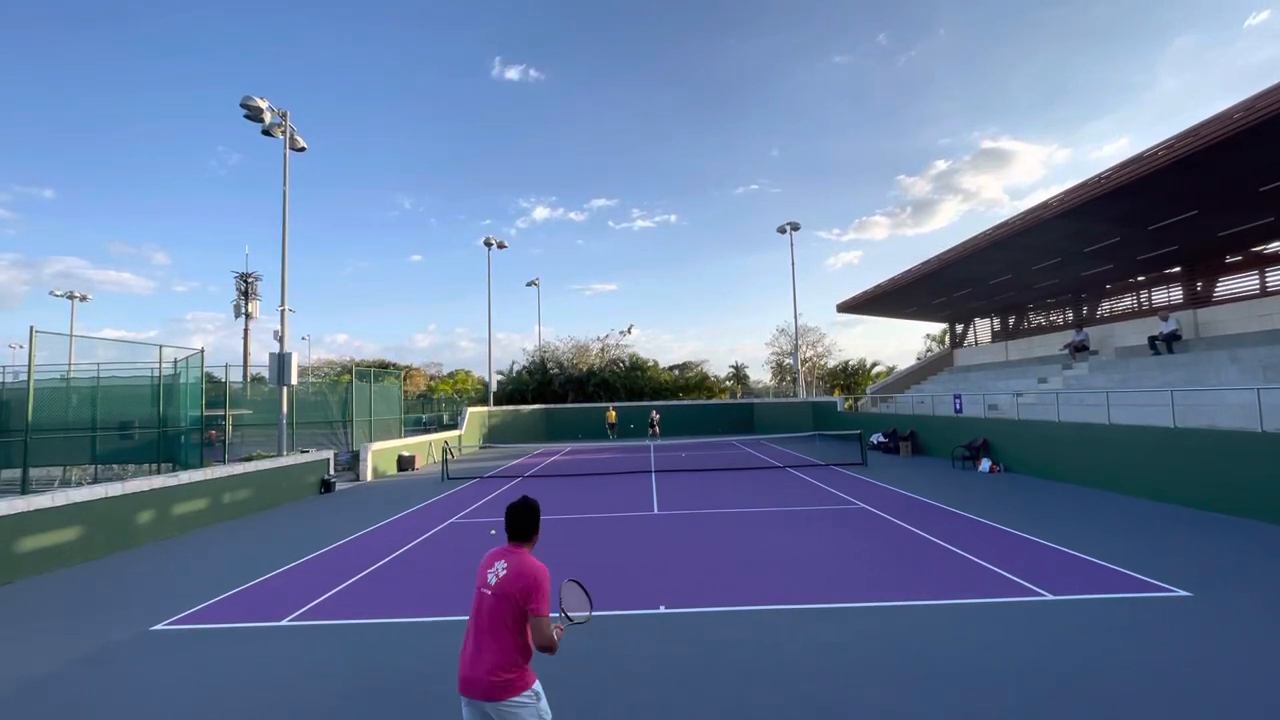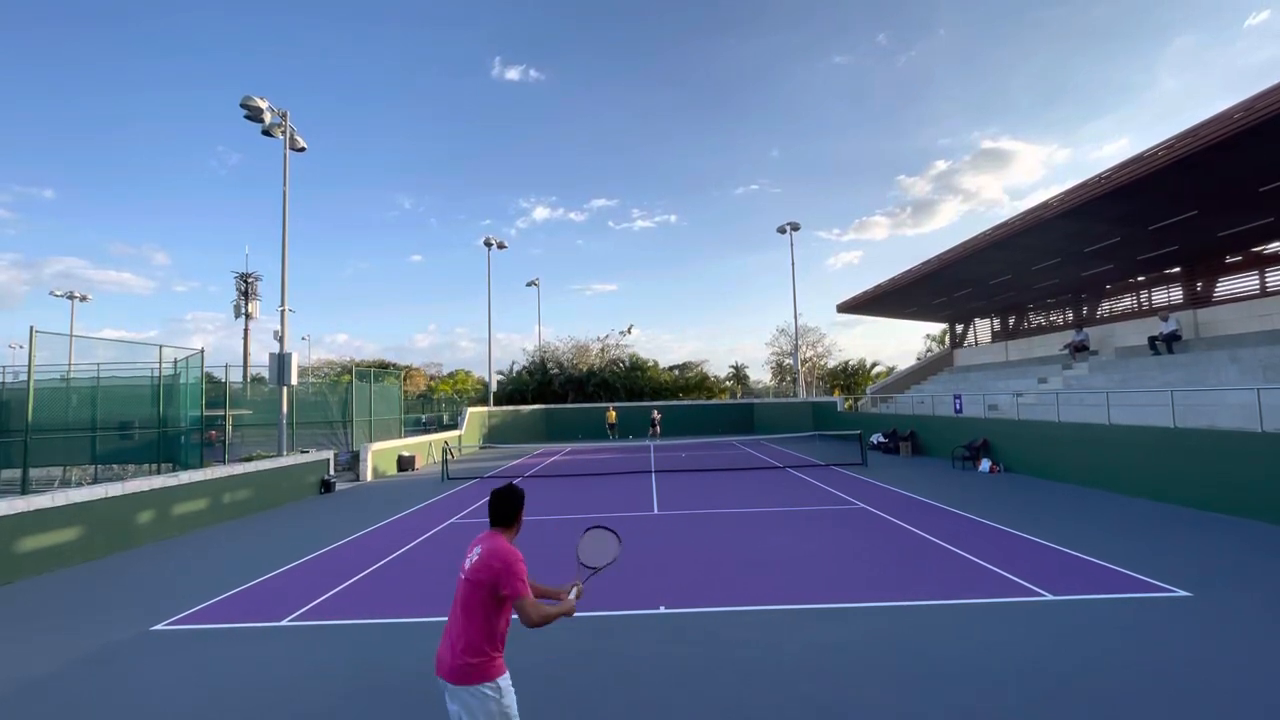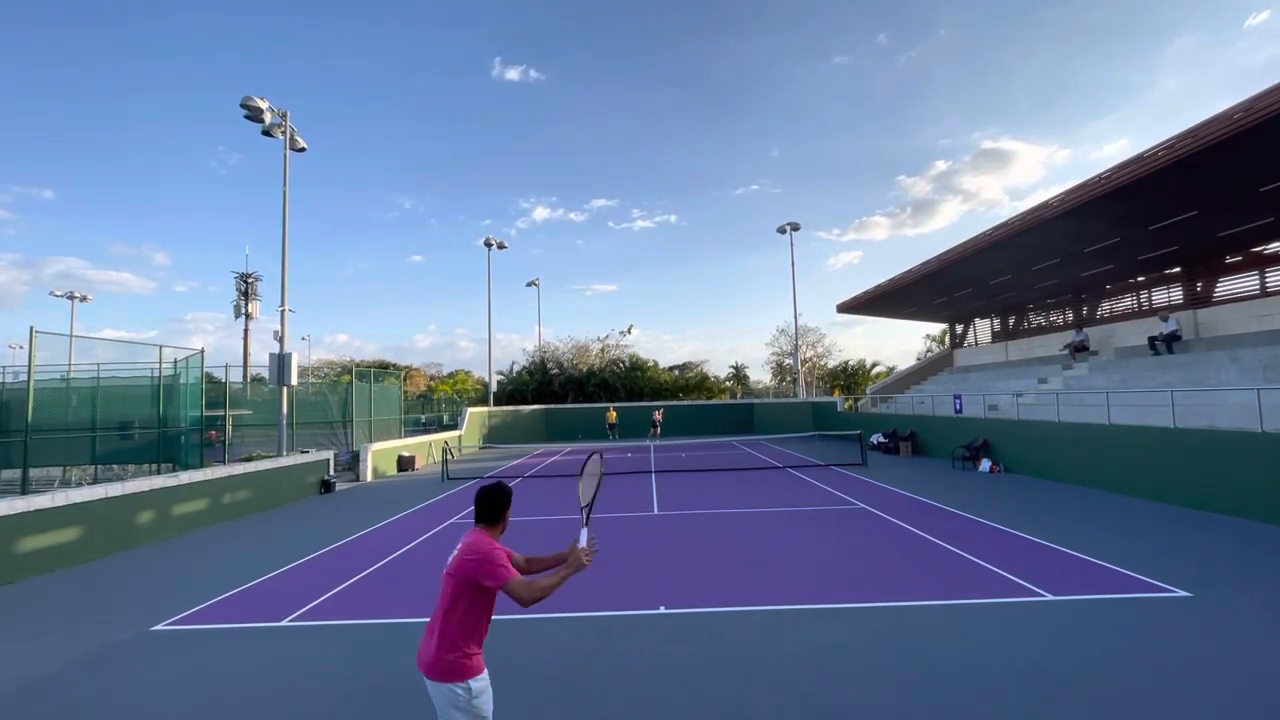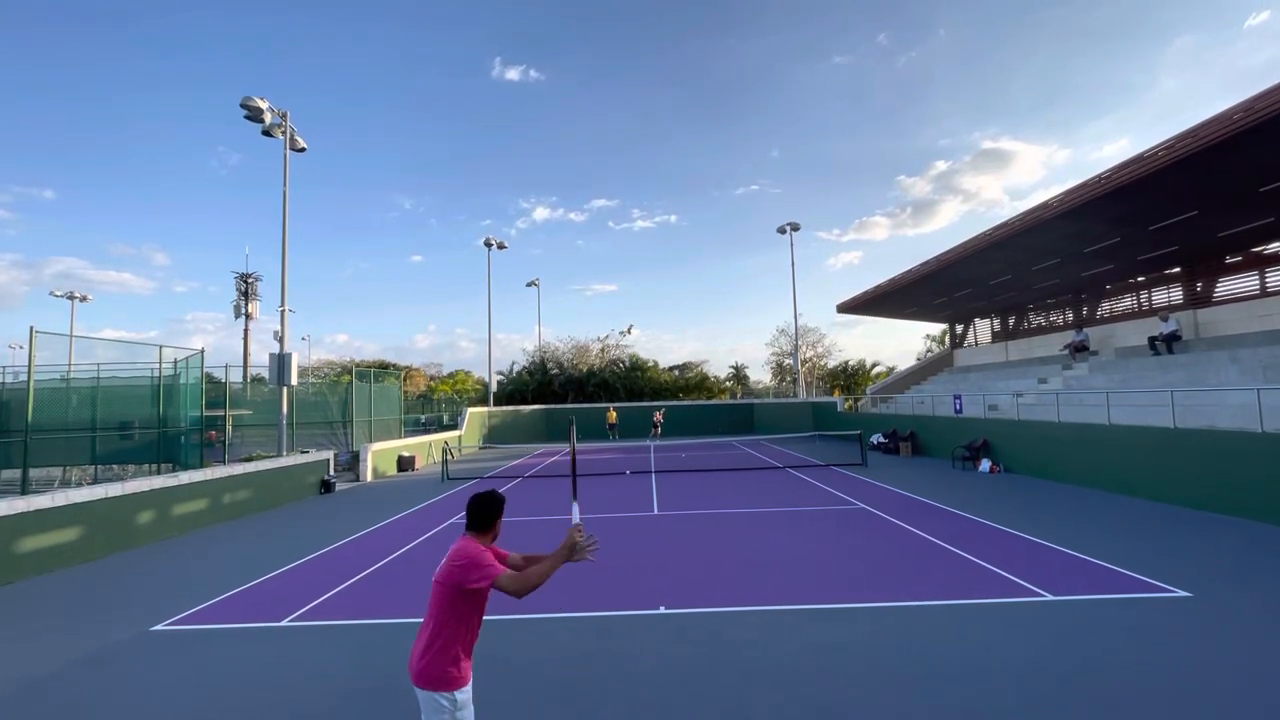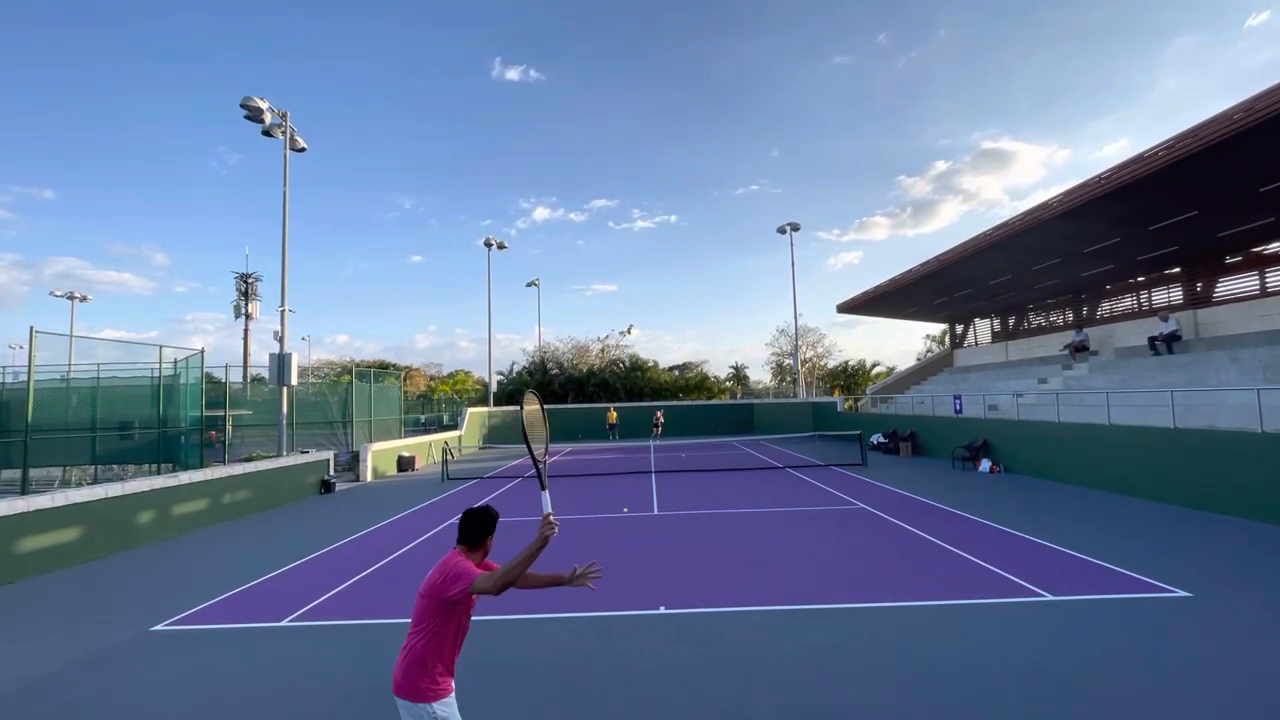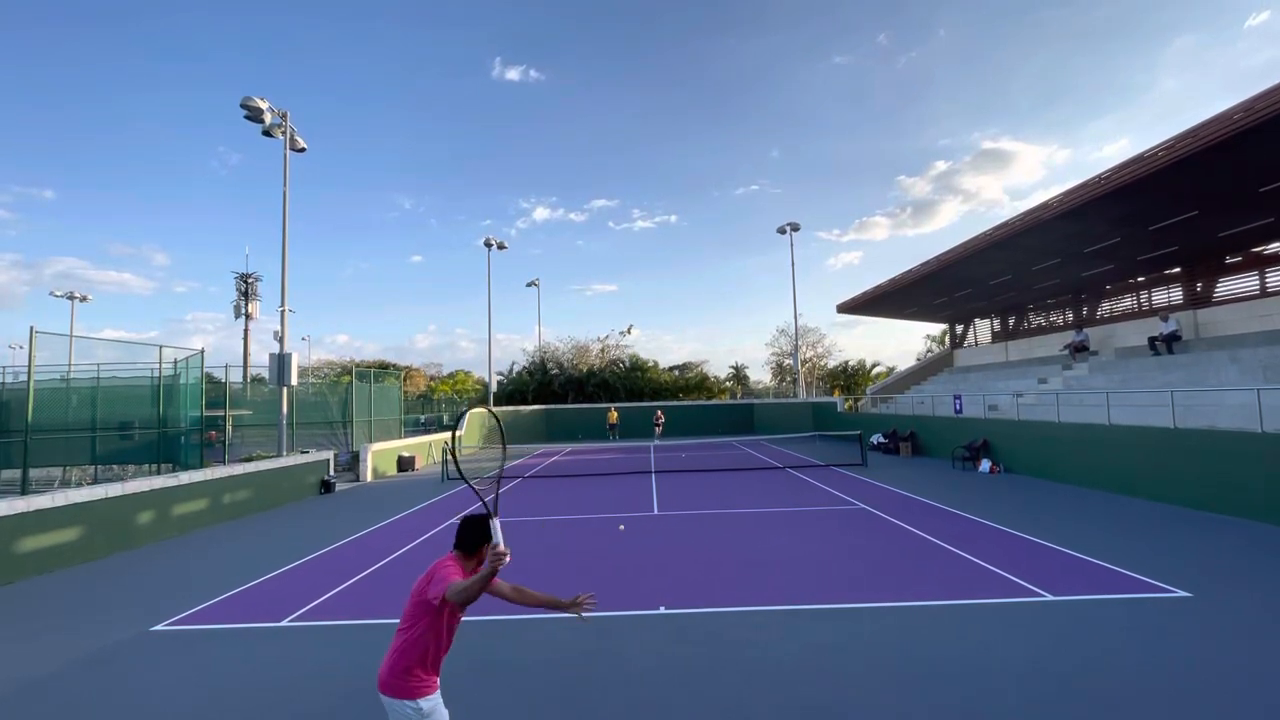
dt=0.1s
person 1, frame 1
left shoulder: (489, 560)
right shoulder: (534, 572)
right elbow: (545, 642)
right wrist: (557, 639)
left hip: (468, 681)
right hip: (510, 686)
person 1, frame 2
left shoulder: (482, 545)
right shoulder: (506, 556)
right elbow: (531, 617)
left wrist: (560, 593)
right wrist: (565, 608)
left hip: (449, 665)
right hip: (480, 673)
person 1, frame 3
left shoulder: (477, 541)
right shoulder: (485, 550)
left elbow: (523, 564)
right elbow: (526, 595)
left wrist: (565, 556)
right wrist: (570, 568)
left hip: (438, 660)
right hip: (456, 668)
person 1, frame 4
left shoulder: (469, 548)
right shoulder: (472, 555)
left elbow: (521, 562)
right elbow: (518, 586)
left wrist: (565, 555)
right wrist: (563, 552)
left hip: (430, 666)
right hip: (443, 674)
person 1, frame 5
left shoulder: (466, 563)
right shoulder: (457, 568)
left elbow: (516, 578)
right elbow: (498, 584)
left wrist: (565, 579)
right wrist: (539, 543)
left hip: (425, 679)
right hip: (424, 688)
person 1, frame 6
left shoulder: (466, 570)
right shoulder: (446, 572)
left elbow: (513, 592)
right elbow: (458, 595)
left wrist: (565, 605)
right wrist: (488, 571)
left hip: (417, 676)
right hip: (408, 684)
